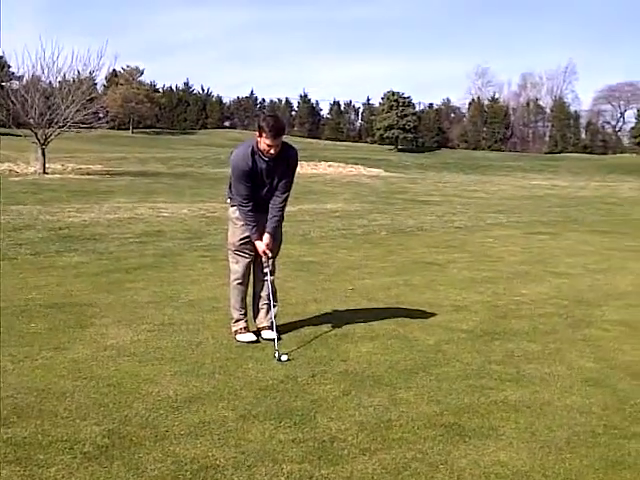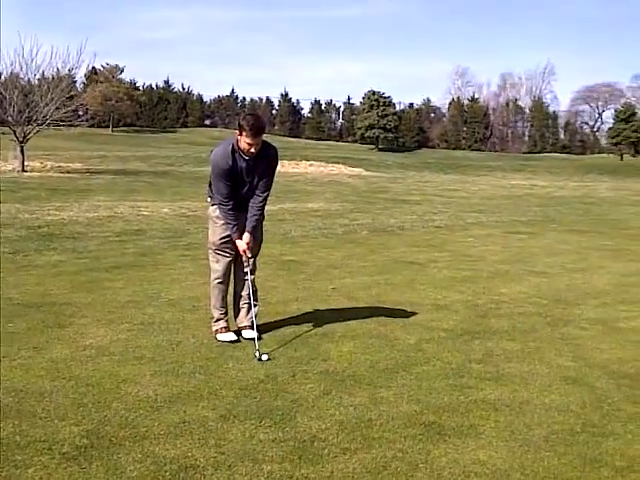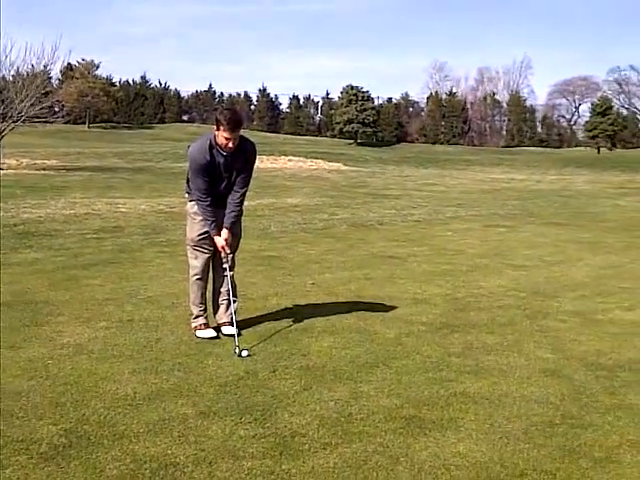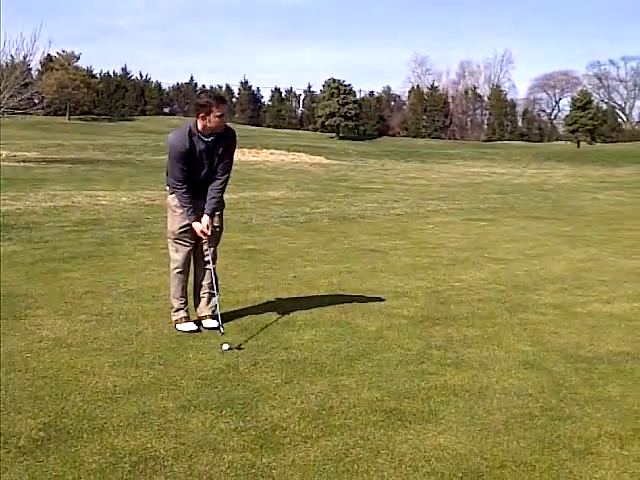
dt=0.3s
person 1, frame 1
left shoulder: (289, 155)
right shoulder: (241, 157)
left elbow: (280, 196)
right elbow: (244, 201)
left wrist: (269, 232)
right wrist: (256, 237)
left hip: (272, 212)
right hip: (243, 211)
left knee: (267, 268)
right knee: (240, 268)
left ankle: (264, 321)
right ankle: (239, 324)
person 1, frame 2
left shoulder: (270, 154)
right shoulder: (221, 155)
left elbow: (261, 195)
right elbow: (224, 200)
left wrist: (249, 230)
right wrist: (236, 235)
left hip: (252, 211)
right hip: (223, 210)
left knee: (248, 268)
right knee: (221, 268)
left ankle: (245, 320)
right ankle: (220, 323)
person 1, frame 3
left shoulder: (247, 149)
right shoulder: (199, 151)
left elbow: (238, 191)
right elbow: (202, 196)
left wrist: (227, 227)
right wrist: (214, 232)
left hip: (230, 207)
right hip: (200, 206)
left knee: (227, 263)
right knee: (200, 264)
left ankle: (224, 317)
right ankle: (199, 319)
person 1, frame 4
left shoulder: (228, 136)
right shoulder: (179, 139)
left elbow: (220, 178)
right elbow: (179, 184)
left wrist: (208, 213)
right wrist: (192, 219)
left hip: (211, 199)
right hip: (181, 198)
left knee: (208, 257)
right knee: (180, 257)
left ankle: (206, 310)
right ankle: (179, 313)
